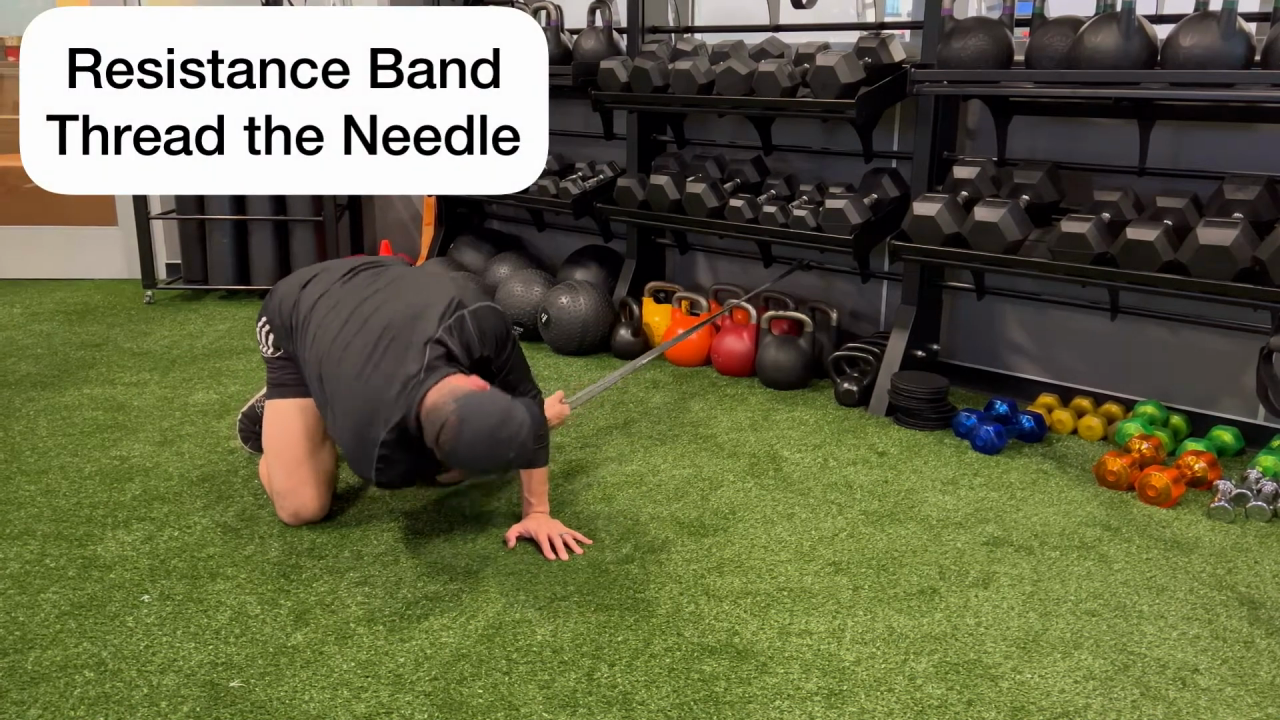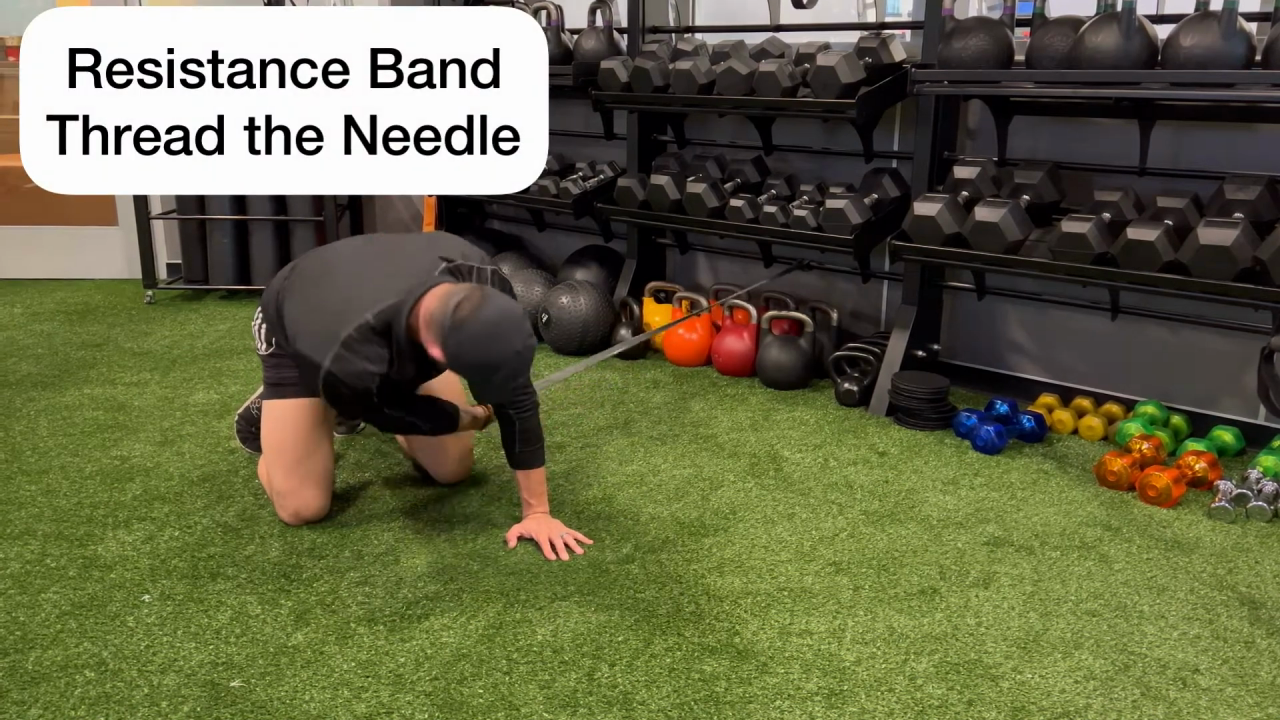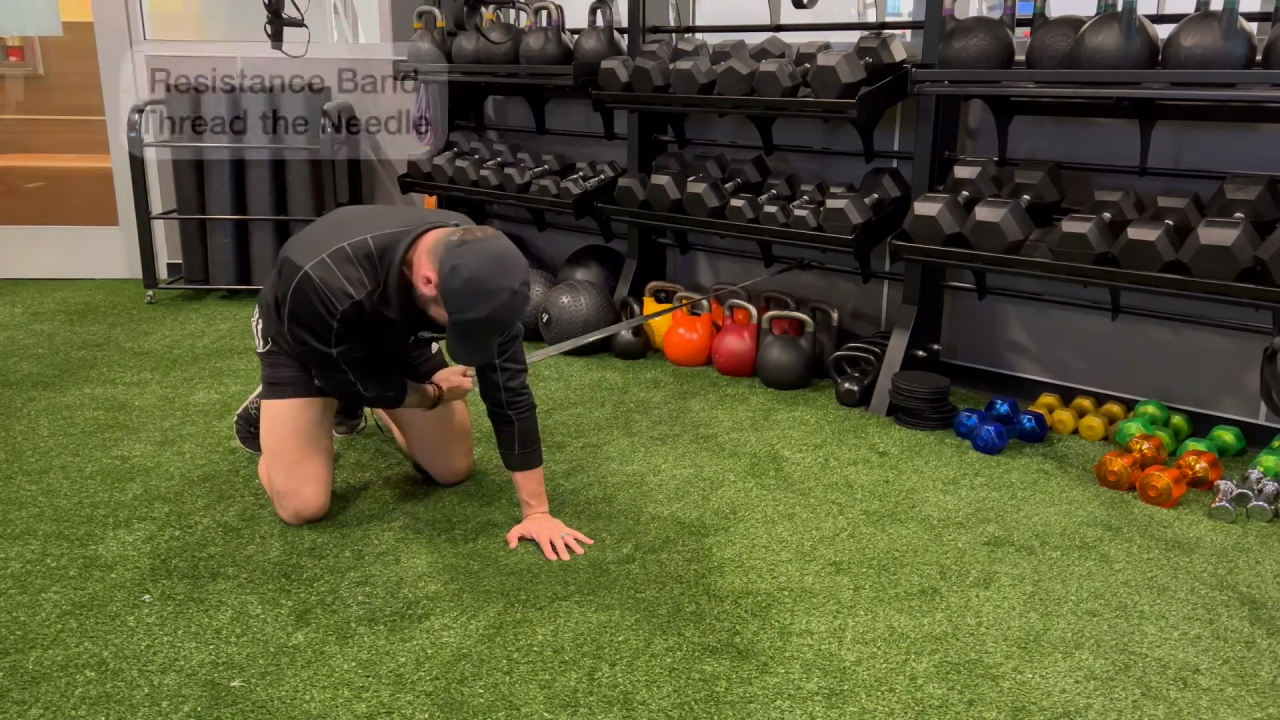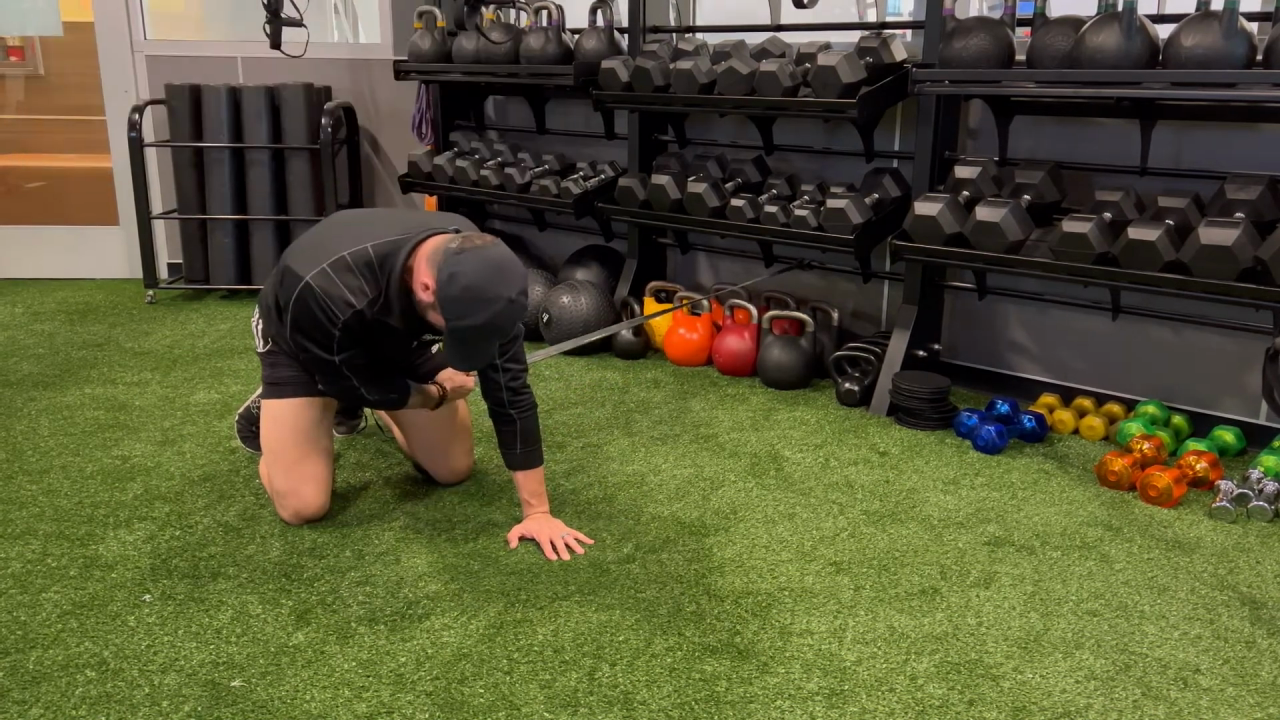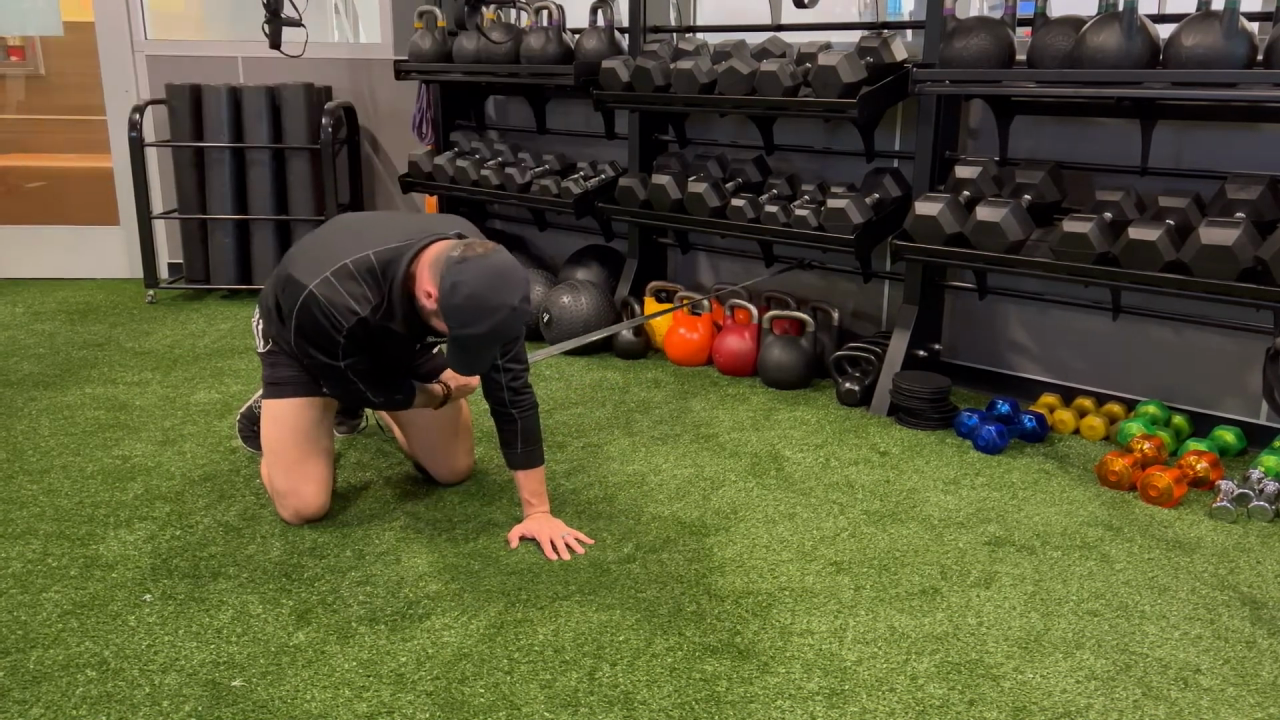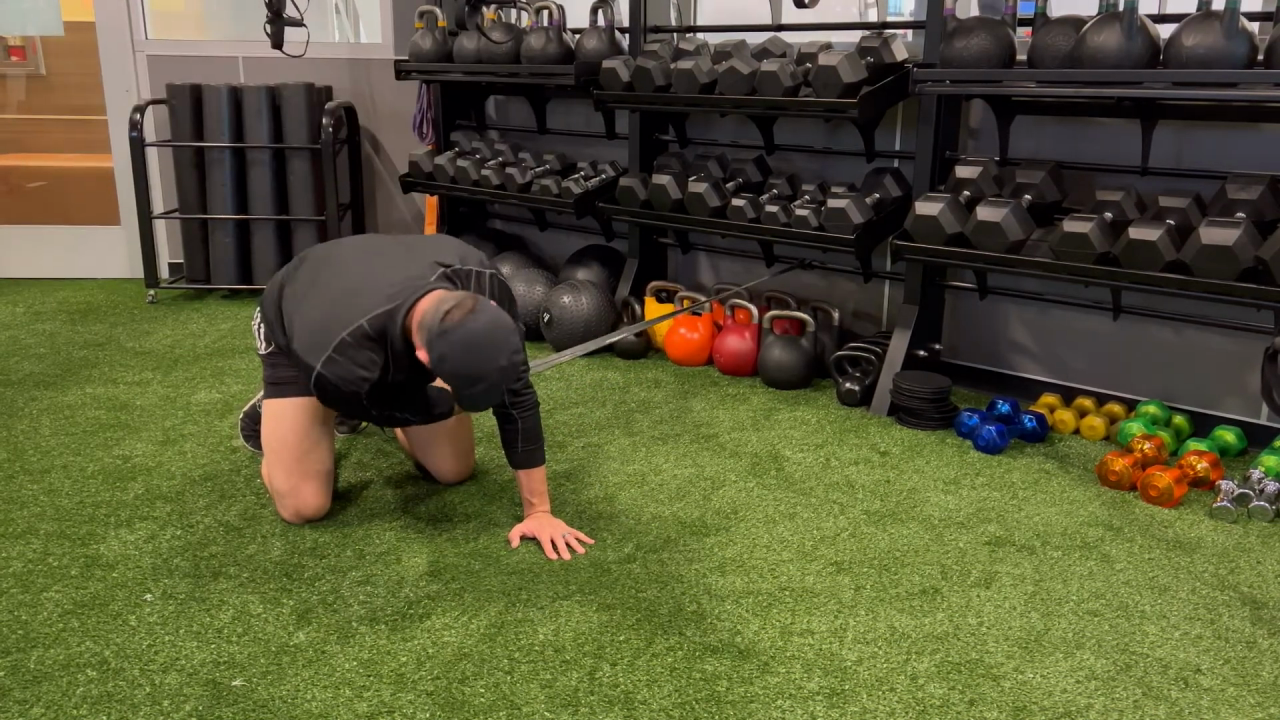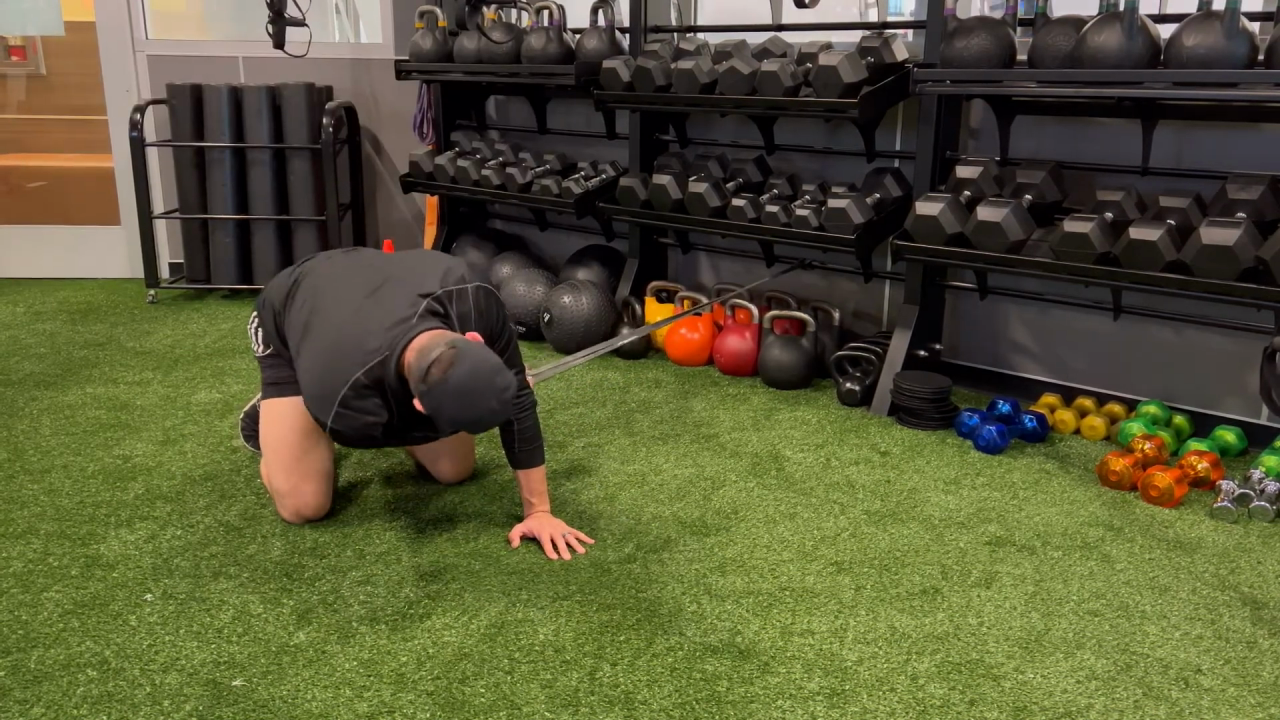
dt=0.4s
person 1, frame 1
left shoulder: (479, 319)
left elbow: (524, 402)
left wrist: (536, 511)
right wrist: (547, 418)
left knee: (455, 469)
right knee: (300, 509)
right ankle: (272, 411)
person 1, frame 2
left shoulder: (483, 285)
right shoulder: (346, 357)
left elbow: (516, 394)
right elbow: (407, 413)
left wrist: (537, 512)
right wrist: (480, 415)
right hip: (299, 340)
left knee: (454, 470)
right knee: (302, 507)
left ankle: (356, 405)
right ankle: (270, 412)
person 1, frame 3
left shoulder: (480, 269)
right shoulder: (326, 281)
left elbow: (507, 385)
right elbow: (353, 380)
left wrist: (537, 511)
right wrist: (435, 394)
right hip: (301, 340)
left knee: (454, 471)
right knee: (302, 507)
left ankle: (352, 406)
right ankle: (268, 411)
person 1, frame 4
left shoulder: (478, 272)
right shoulder: (329, 290)
left elbow: (508, 384)
right elbow: (356, 384)
left wrist: (537, 511)
right wrist: (439, 393)
right hip: (302, 341)
left knee: (455, 470)
right knee: (303, 506)
left ankle: (358, 408)
right ankle: (269, 411)
person 1, frame 5
left shoulder: (482, 270)
right shoulder: (333, 299)
left elbow: (511, 385)
right elbow: (361, 387)
left wrist: (537, 510)
right wrist: (441, 393)
right hip: (299, 340)
left knee: (454, 470)
right knee: (303, 506)
left ankle: (349, 408)
right ankle: (270, 409)
person 1, frame 6
left shoulder: (483, 284)
right shoulder: (337, 360)
left elbow: (517, 394)
right elbow: (403, 407)
left wrist: (538, 511)
right wrist: (456, 396)
left hip: (395, 321)
right hip: (296, 338)
left knee: (455, 472)
right knee: (303, 507)
left ankle: (365, 401)
right ankle: (273, 410)
person 1, frame 7
left shoulder: (471, 299)
right shoulder: (347, 405)
left elbow: (516, 397)
left wrist: (539, 510)
left hip: (387, 315)
left knee: (455, 471)
right knee: (303, 507)
right ankle: (271, 412)
